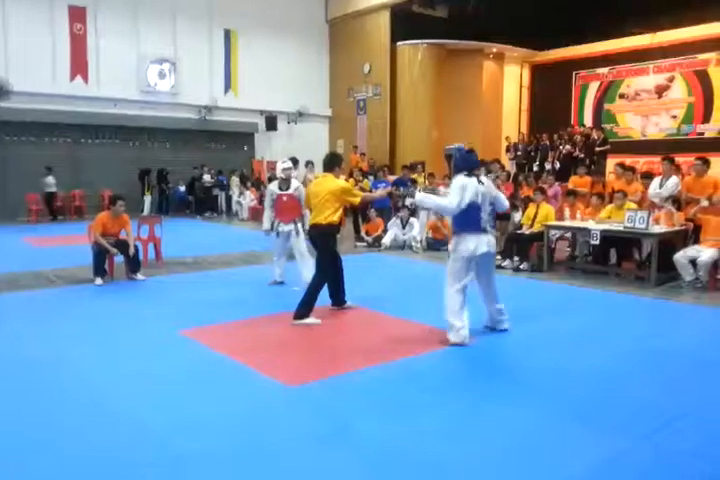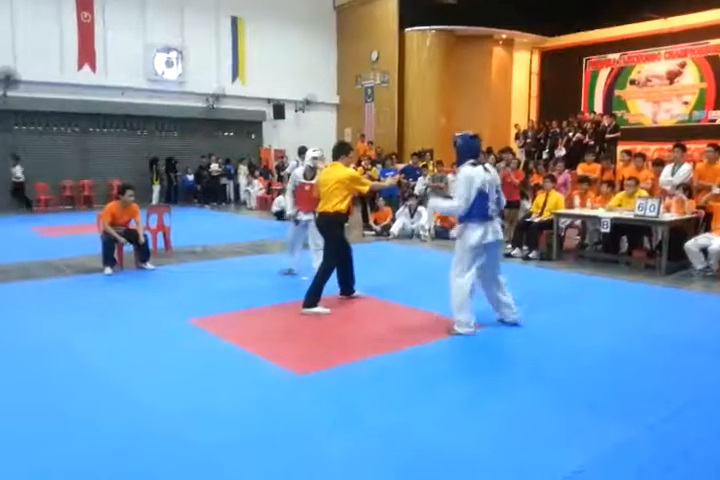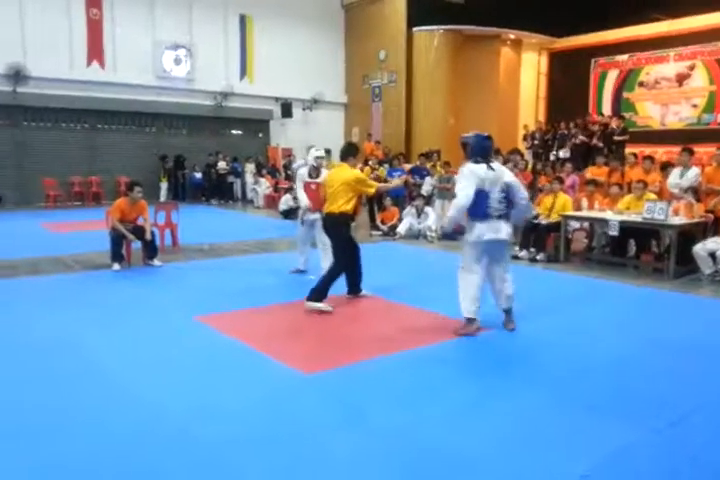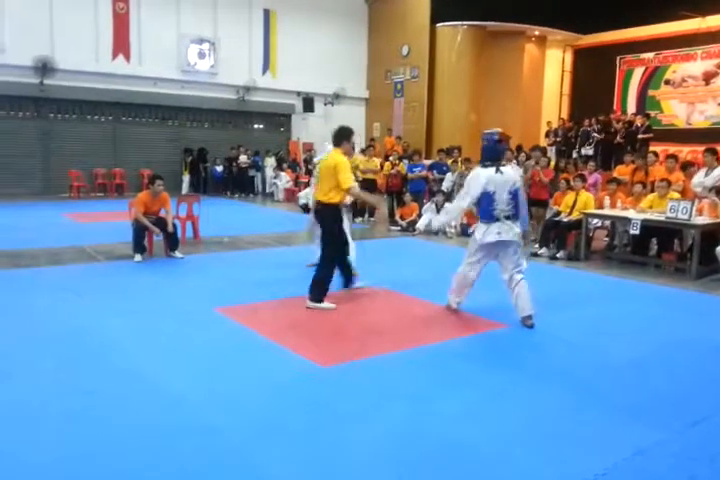
dt=0.4s
person 1, frame 1
left shoulder: (461, 182)
right shoulder: (486, 183)
left elbow: (451, 206)
right elbow: (503, 206)
left wrist: (421, 198)
left hip: (467, 242)
right hip: (487, 241)
left knee: (454, 288)
right knee: (487, 285)
left ankle: (458, 334)
right ankle: (499, 321)
person 1, frame 2
left shoulder: (467, 172)
right shoulder: (489, 171)
left elbow: (459, 206)
right elbow: (501, 202)
left wrist: (434, 203)
left hip: (473, 231)
right hip: (493, 230)
left knee: (460, 277)
right knee: (492, 276)
left ankle: (464, 325)
right ankle: (510, 315)
person 1, frame 3
left shoulder: (469, 170)
right shoulder: (502, 170)
left elbow: (463, 200)
right elbow: (522, 198)
left wrist: (450, 222)
right wrist: (514, 220)
left hip: (478, 229)
right hip: (501, 229)
left knee: (469, 272)
right knee: (500, 273)
left ankle: (471, 320)
right ankle: (508, 316)
person 1, frame 4
left shoulder: (478, 174)
right shoulder: (513, 173)
left elbow: (461, 202)
right elbow: (522, 204)
left wrist: (439, 221)
right wrist: (524, 229)
left hip: (486, 231)
right hip: (510, 230)
left knee: (469, 268)
right knee: (516, 274)
left ankle: (454, 302)
right ankle: (527, 316)
person 2, frame 1
left shoulder: (313, 184)
right shoulder: (340, 185)
left elbow: (309, 205)
right elbow: (362, 197)
right wrist: (378, 195)
left hip: (315, 229)
right hip: (326, 231)
left knee: (335, 264)
right knee: (322, 273)
left ankle: (338, 301)
right ankle: (301, 314)
person 2, frame 2
left shoulder: (324, 173)
right shoulder: (349, 173)
right elbow: (370, 186)
right wrist: (387, 184)
left hip: (324, 218)
right hip: (334, 220)
left knee: (344, 252)
right knee: (330, 261)
left ankle: (347, 290)
right ankle: (310, 303)
person 2, frame 3
left shoulder: (331, 174)
right shoulder: (355, 175)
left elbow: (324, 197)
right elbow: (377, 188)
right wrist: (393, 185)
left hip: (330, 219)
right hip: (339, 221)
left knee: (352, 251)
right knee: (341, 262)
left ankle: (354, 289)
right ankle: (315, 298)
person 2, frame 4
left shoulder: (326, 159)
right shoulder: (341, 160)
left elbow: (319, 186)
right elbow: (350, 188)
left wrist: (315, 209)
right wrist: (372, 200)
left hip: (323, 208)
right hip: (330, 211)
left knee: (341, 247)
right knee: (330, 255)
left ankle: (348, 281)
right ankle: (316, 298)
